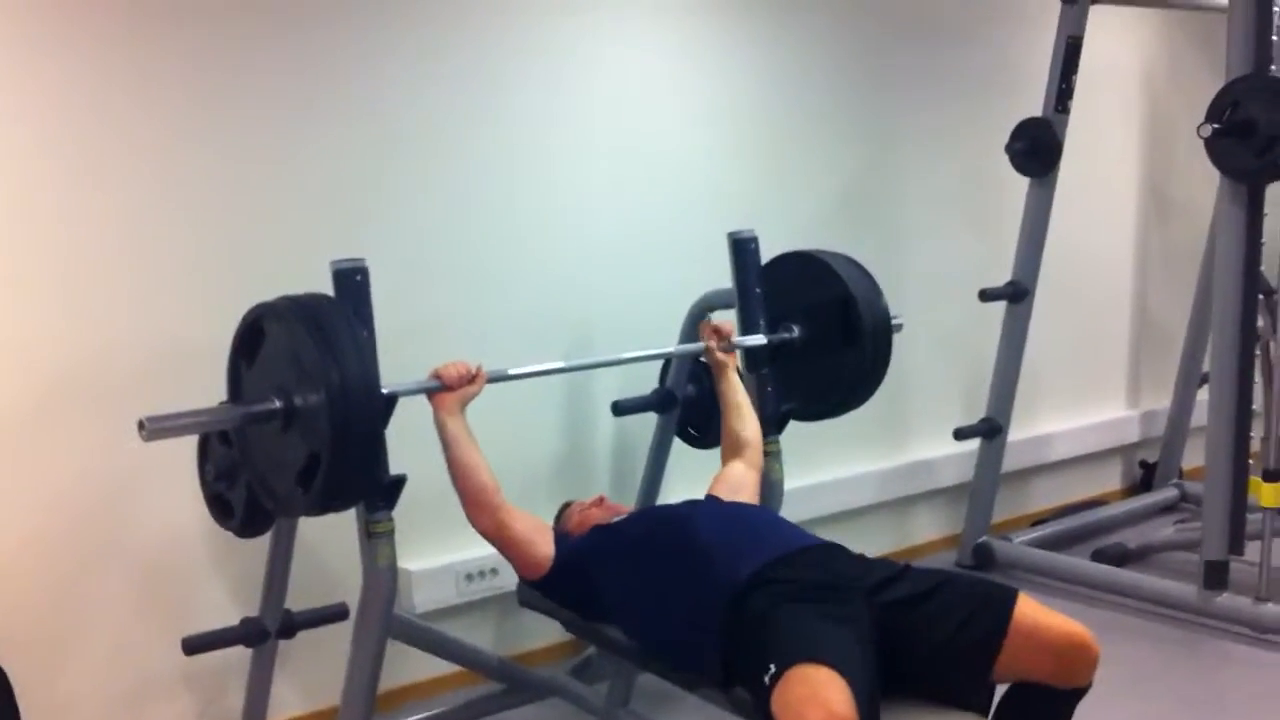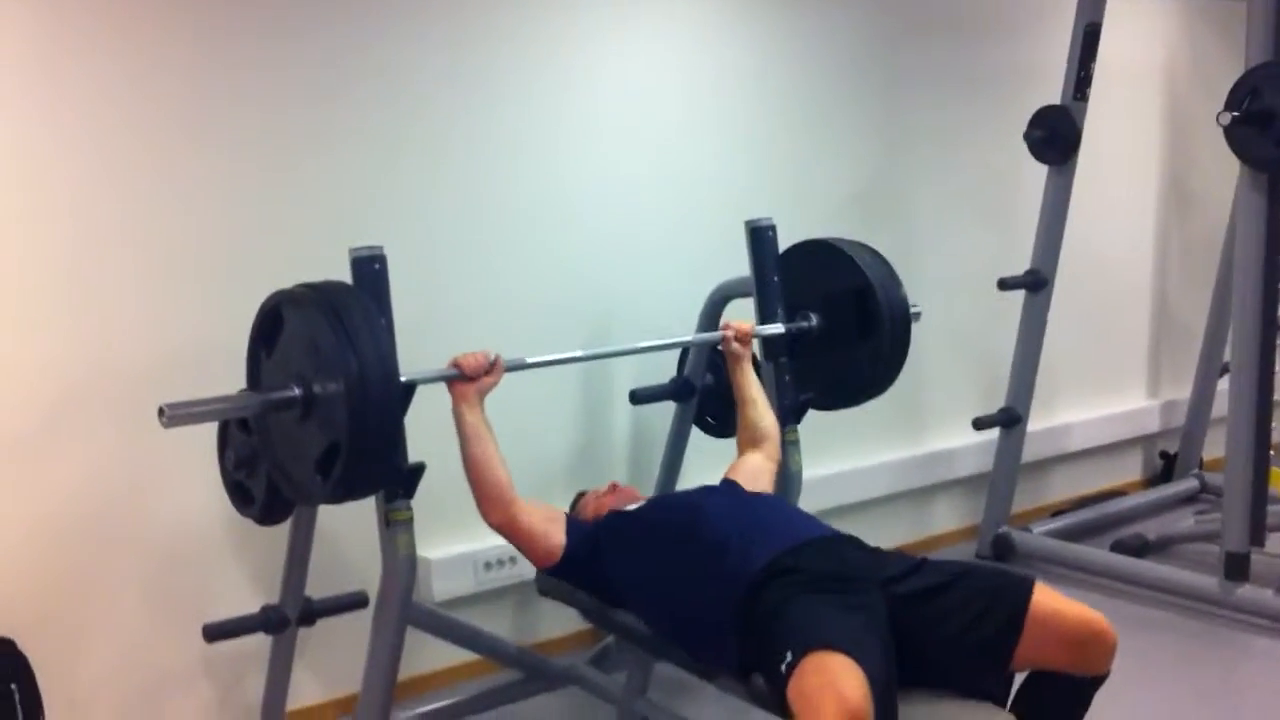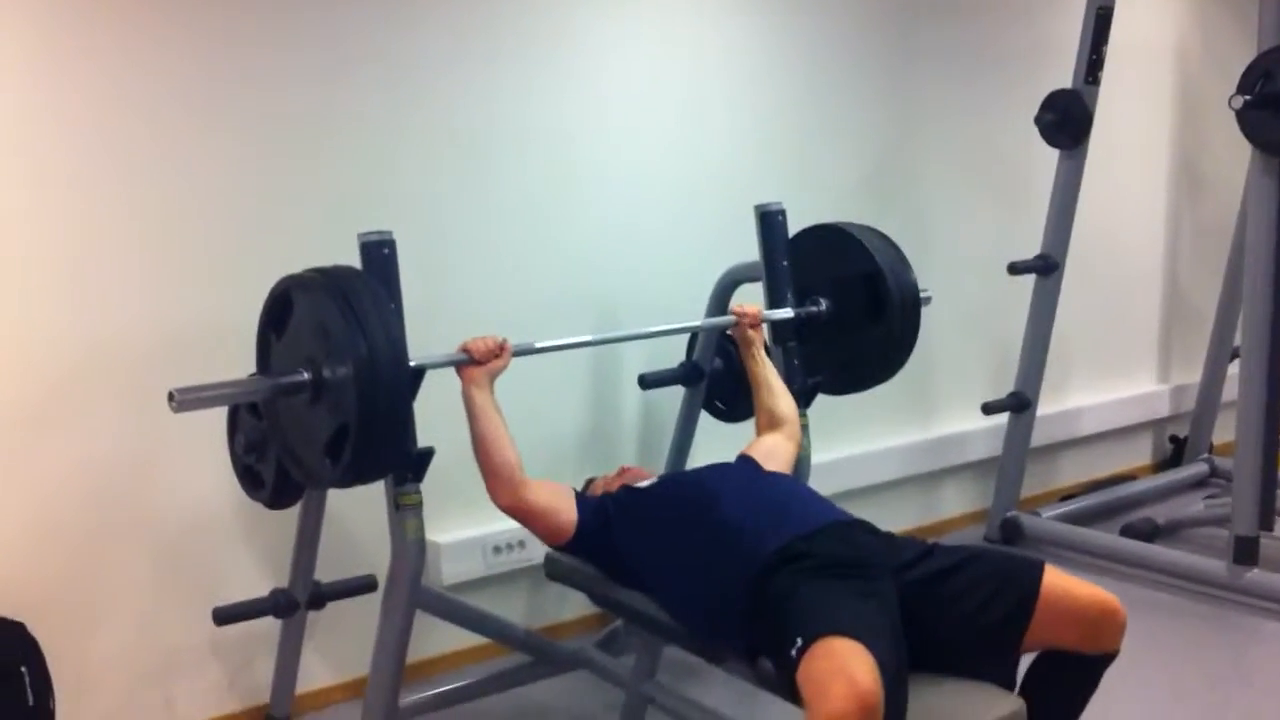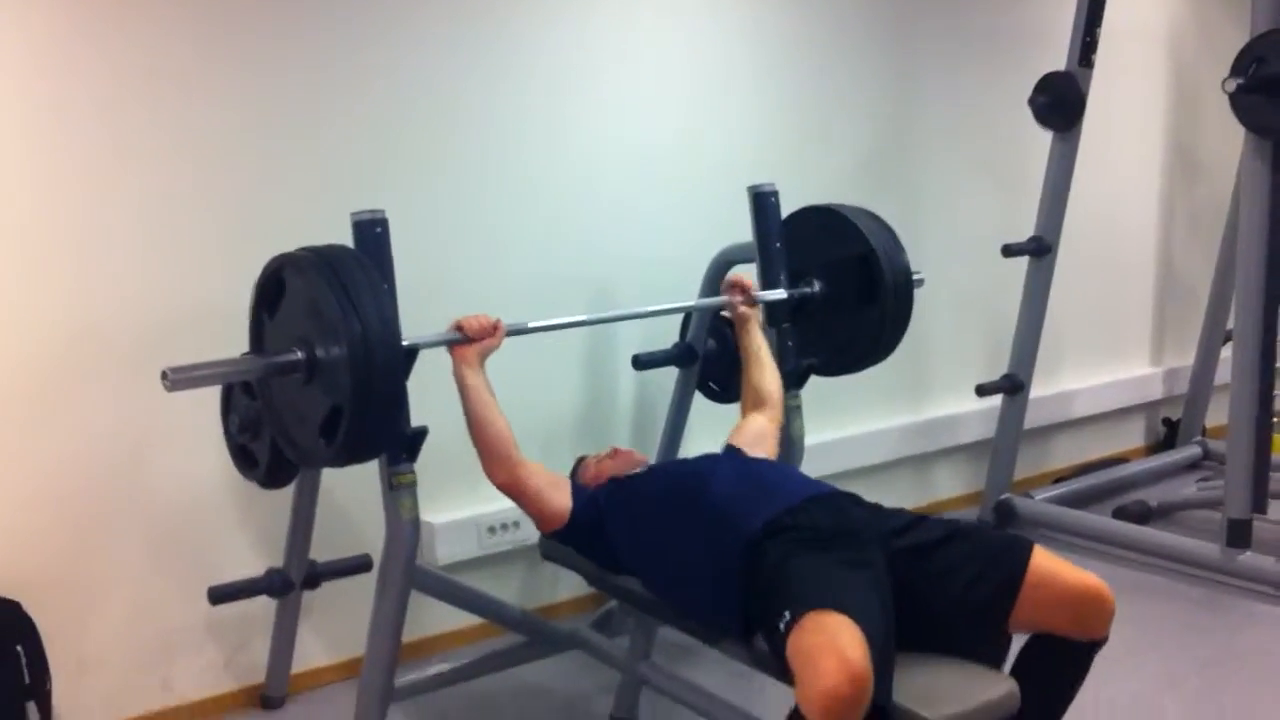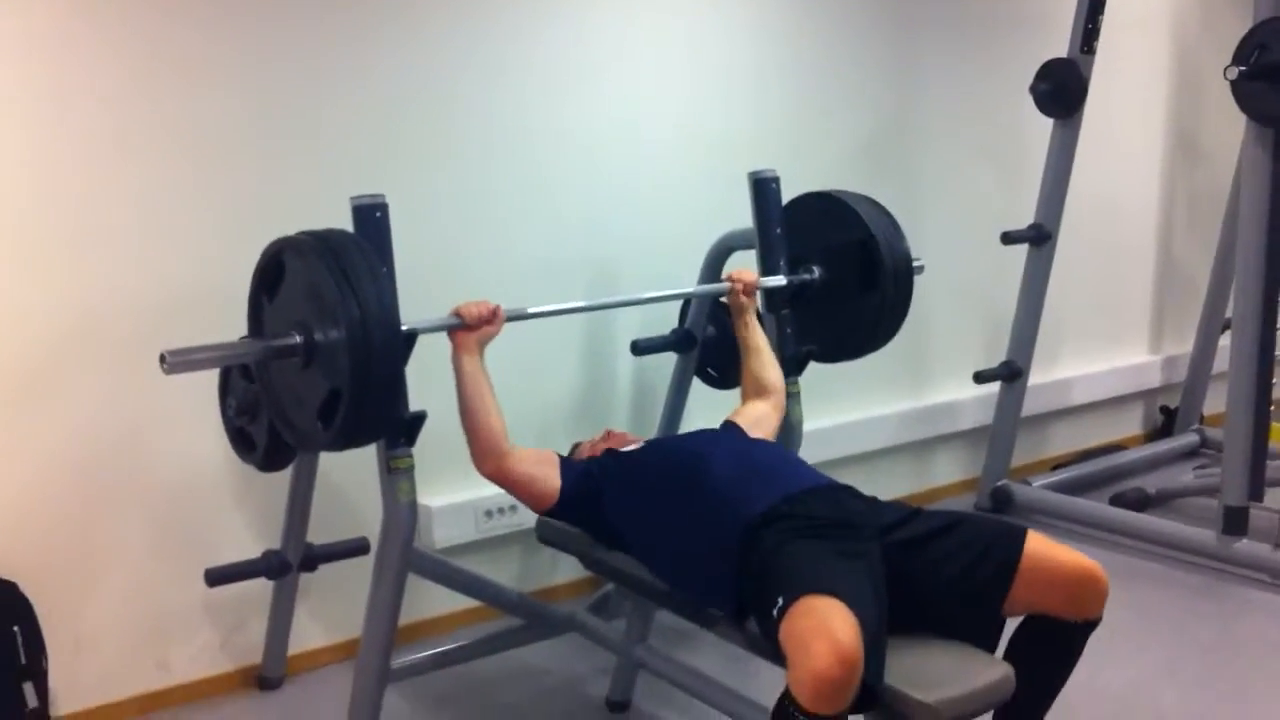
dt=0.3s
person 1, frame 1
left shoulder: (695, 520)
right shoulder: (584, 563)
left elbow: (745, 455)
right elbow: (493, 517)
left wrist: (724, 369)
right wrist: (449, 412)
left hip: (849, 575)
right hip: (766, 606)
left knee: (1071, 651)
person 1, frame 2
left shoulder: (718, 499)
right shoulder: (597, 545)
left elbow: (763, 448)
right elbow: (505, 511)
left wrist: (739, 363)
right wrist: (468, 404)
left hip: (862, 567)
right hip: (781, 598)
left knee: (1088, 639)
person 1, frame 3
left shoulder: (730, 480)
right shoulder: (609, 521)
left elbow: (784, 432)
right elbow: (514, 492)
left wrist: (751, 346)
right wrist: (478, 385)
left hip: (872, 550)
right hip: (790, 581)
left knee: (1098, 619)
person 1, frame 4
left shoulder: (715, 467)
right shoulder: (601, 513)
left elbow: (765, 413)
right elbow: (510, 473)
left wrist: (747, 325)
right wrist: (469, 366)
left hip: (865, 526)
right hip: (782, 557)
left knee: (1087, 603)
person 1, frame 5
left shoulder: (715, 446)
right shoulder: (595, 484)
left elbow: (767, 399)
right elbow: (498, 459)
left wrist: (744, 314)
right wrist: (469, 350)
left hip: (855, 512)
right hip: (776, 541)
left knee: (1081, 585)
right knee: (830, 665)
